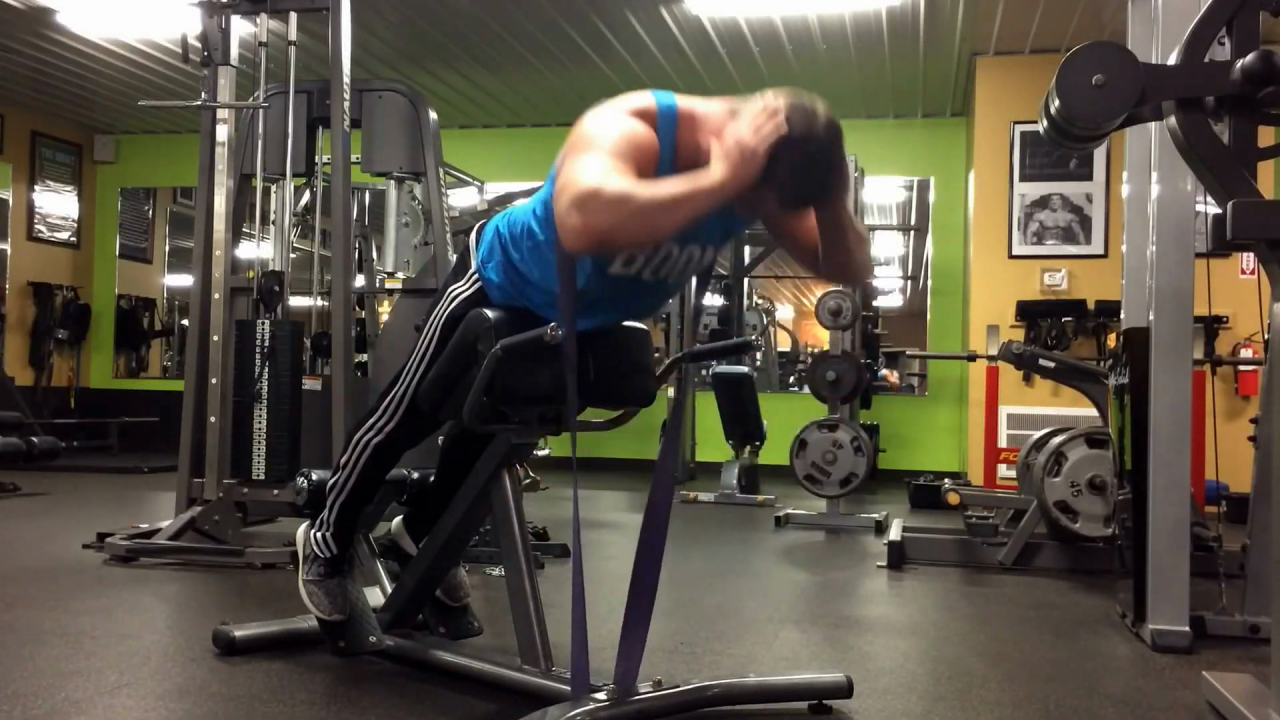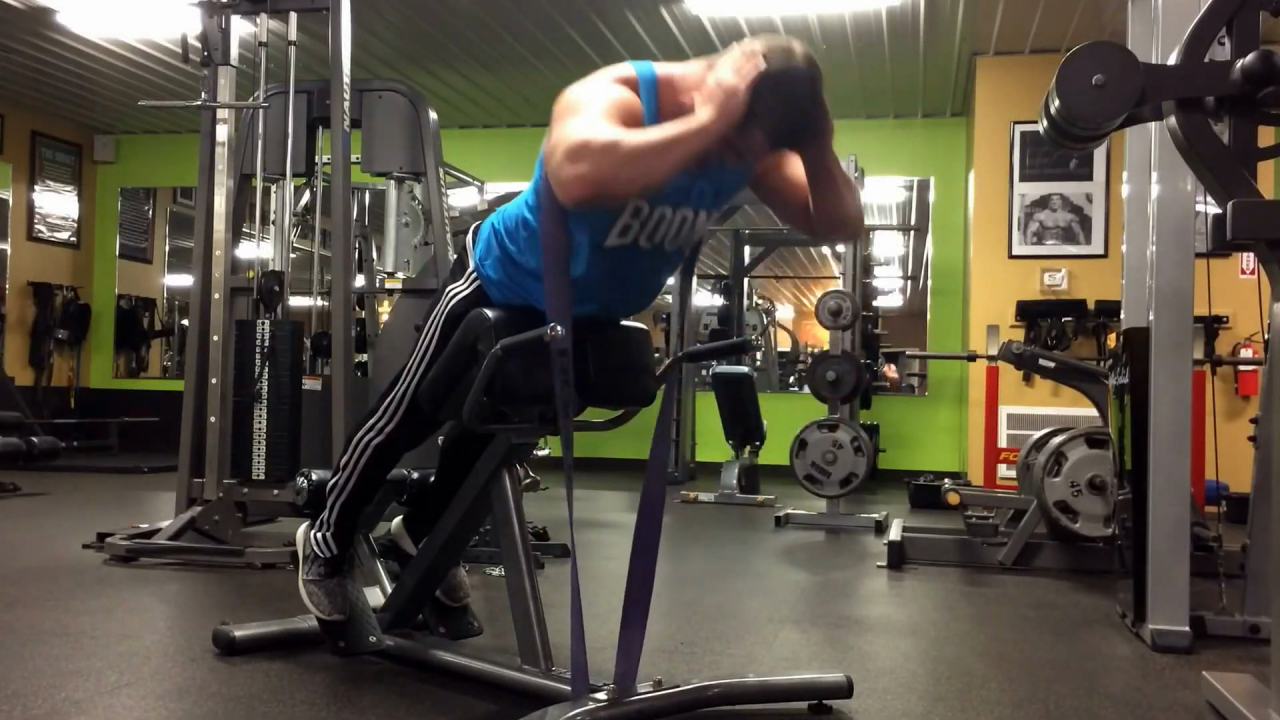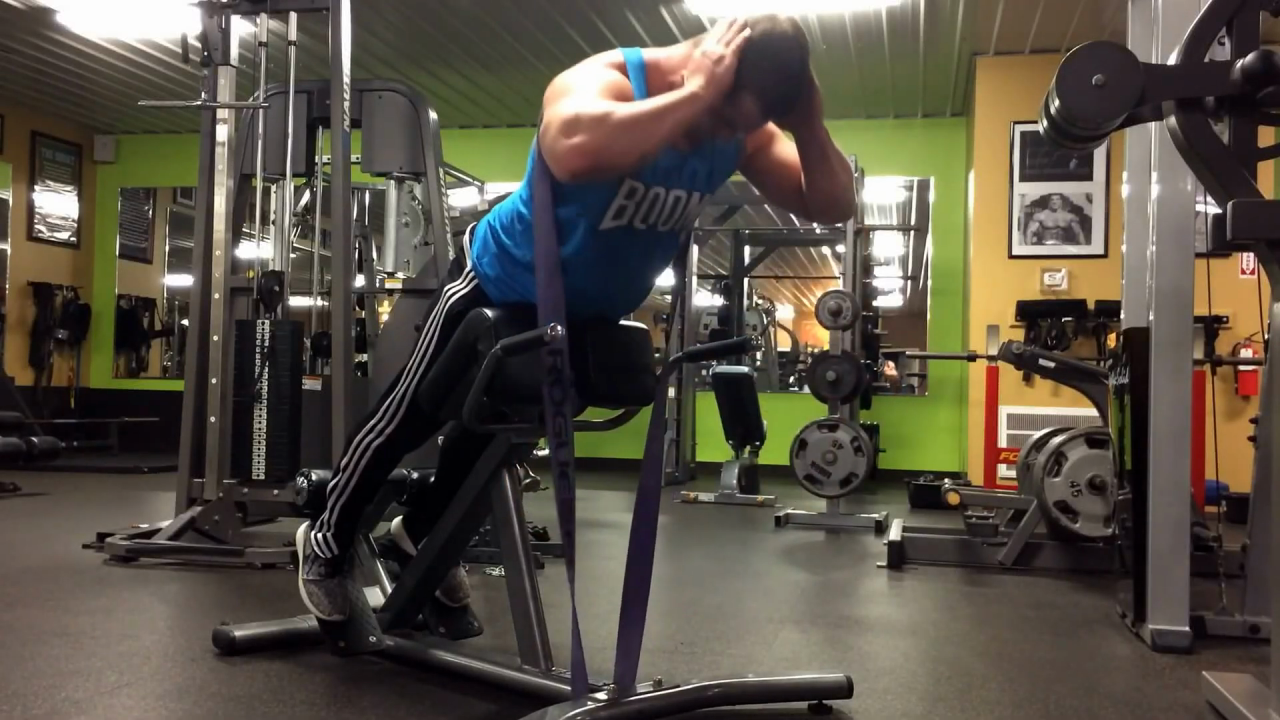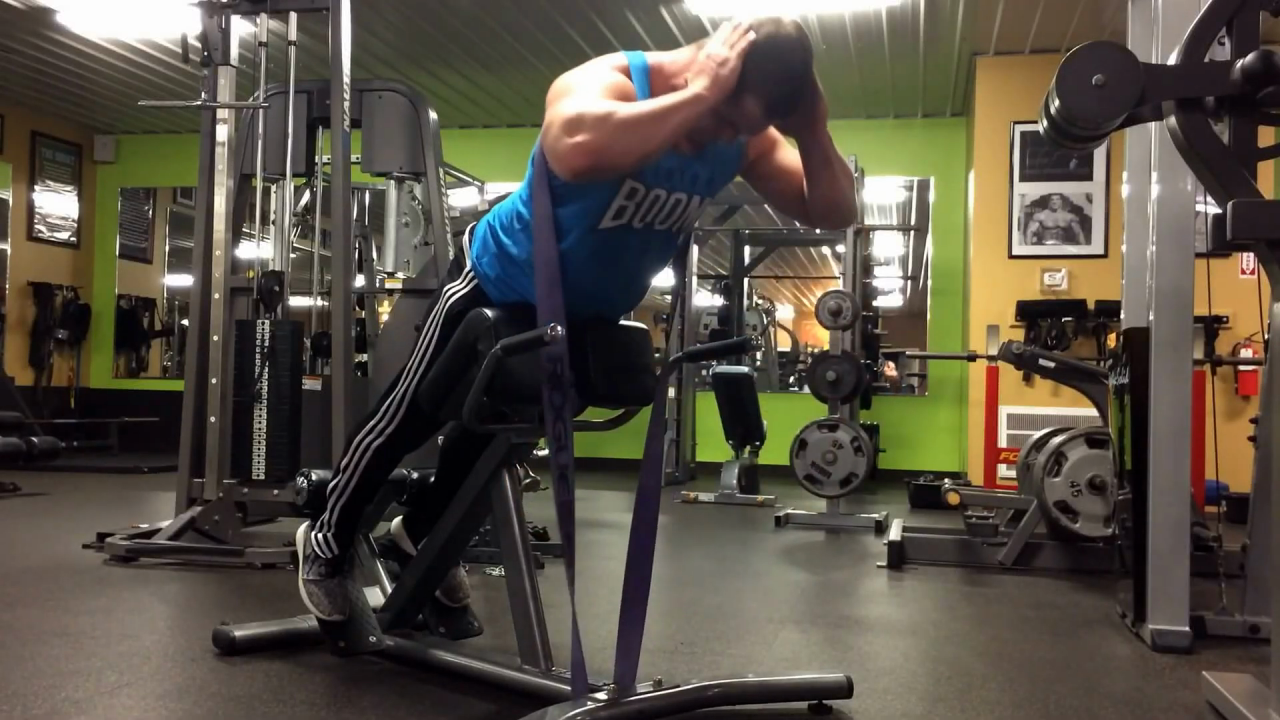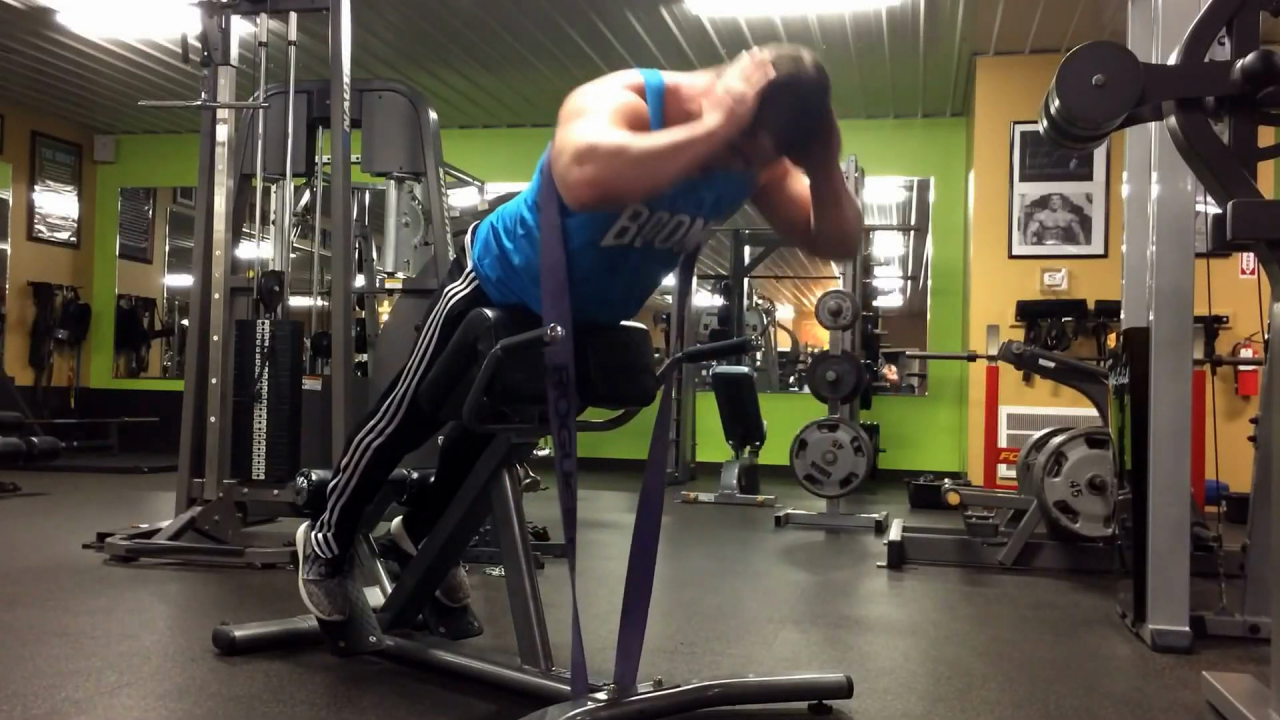
dt=0.1s
person 1, frame 1
left shoulder: (768, 175)
right shoulder: (629, 130)
left elbow: (847, 268)
right elbow: (585, 219)
left wrist: (831, 204)
right wrist: (720, 176)
left hip: (583, 323)
right hip: (502, 286)
left knee: (492, 431)
right knee: (408, 419)
left ankle: (425, 533)
right ankle: (327, 545)
person 1, frame 2
left shoulder: (750, 147)
right shoulder: (612, 97)
left elbow: (839, 226)
right elbow: (579, 175)
left wrist: (819, 152)
right wrist: (705, 123)
left hip: (593, 319)
right hip: (502, 284)
right knee: (408, 421)
left ankle: (424, 533)
right ankle: (327, 545)
person 1, frame 3
left shoulder: (738, 132)
right shoulder: (604, 80)
left elbow: (832, 206)
right elbow: (575, 149)
left wrist: (809, 124)
right wrist: (696, 94)
left hip: (588, 317)
right hip: (499, 283)
right knee: (407, 421)
left ankle: (425, 533)
right ankle: (327, 546)
person 1, frame 4
left shoulder: (743, 134)
right shoulder: (607, 83)
left elbow: (833, 212)
right elbow: (574, 151)
left wrist: (811, 130)
right wrist: (698, 97)
left hip: (586, 315)
right hip: (497, 283)
right knee: (408, 421)
left ankle: (425, 532)
right ankle: (326, 546)
person 1, frame 5
left shoulder: (755, 161)
right shoulder: (619, 102)
left elbow: (837, 242)
right elbow: (585, 178)
left wrist: (824, 166)
right wrist: (713, 128)
left hip: (590, 317)
right hip: (501, 284)
right knee: (409, 420)
left ankle: (424, 532)
right ankle: (327, 544)
